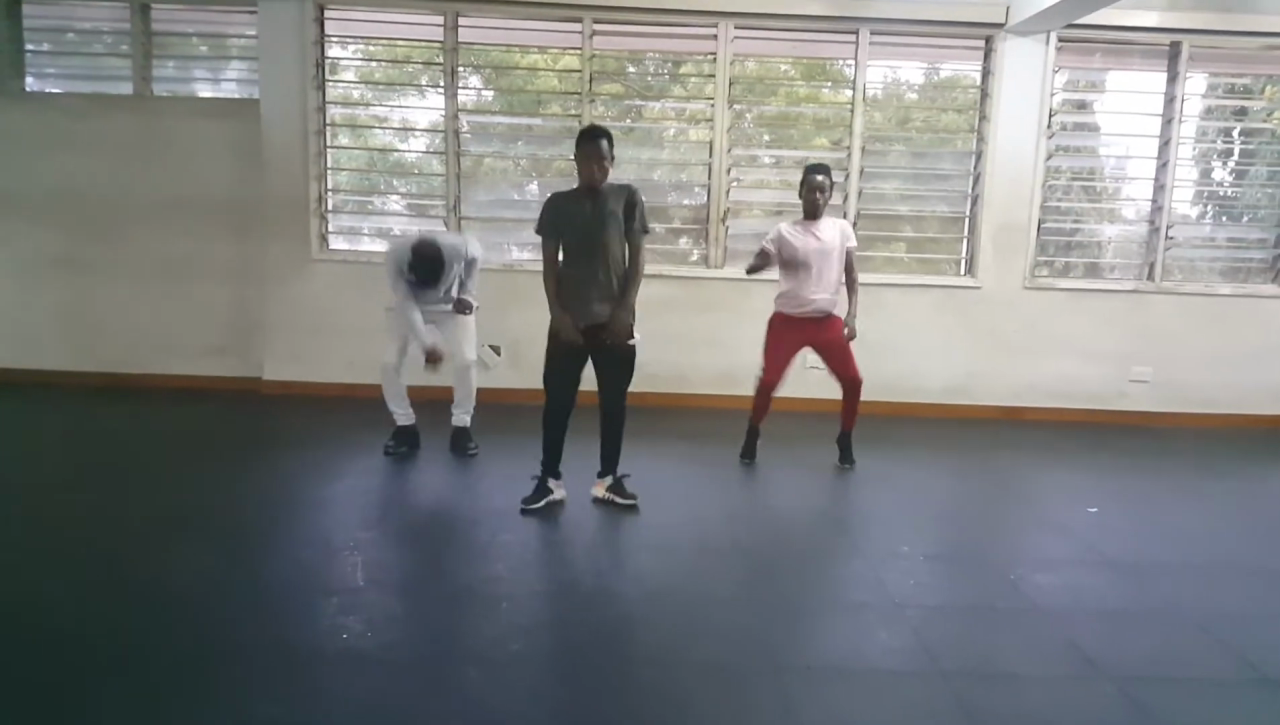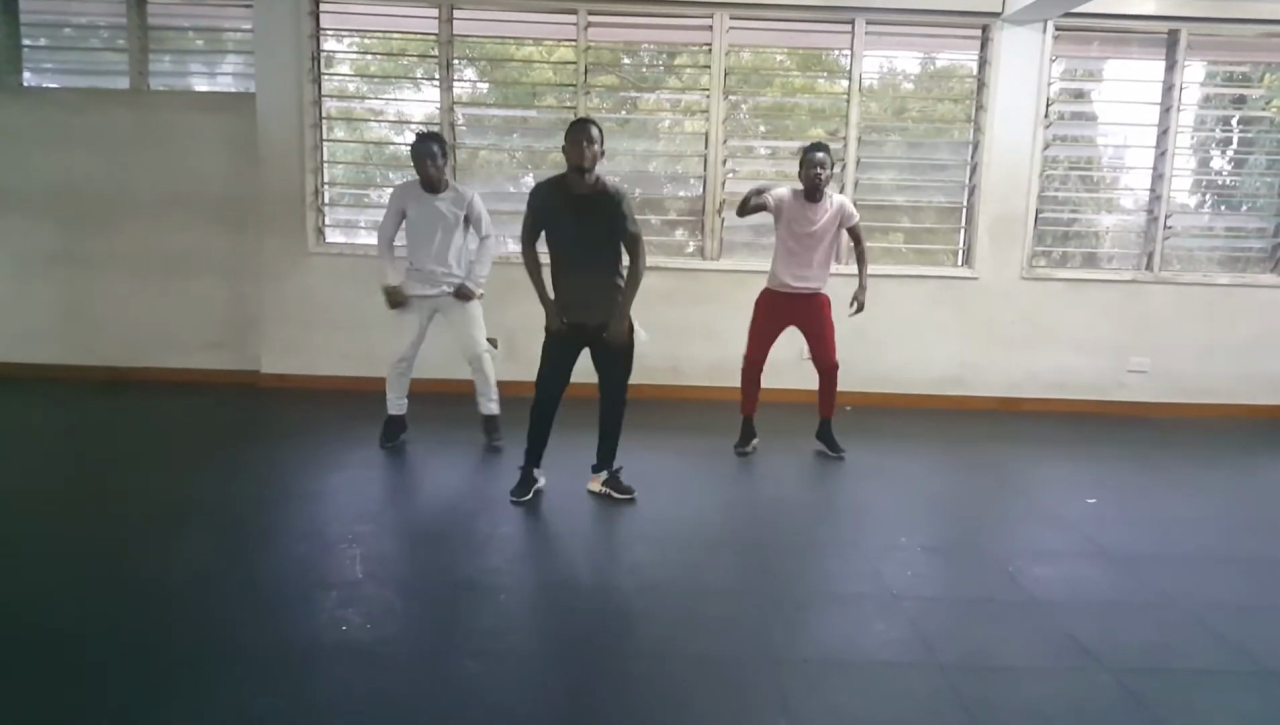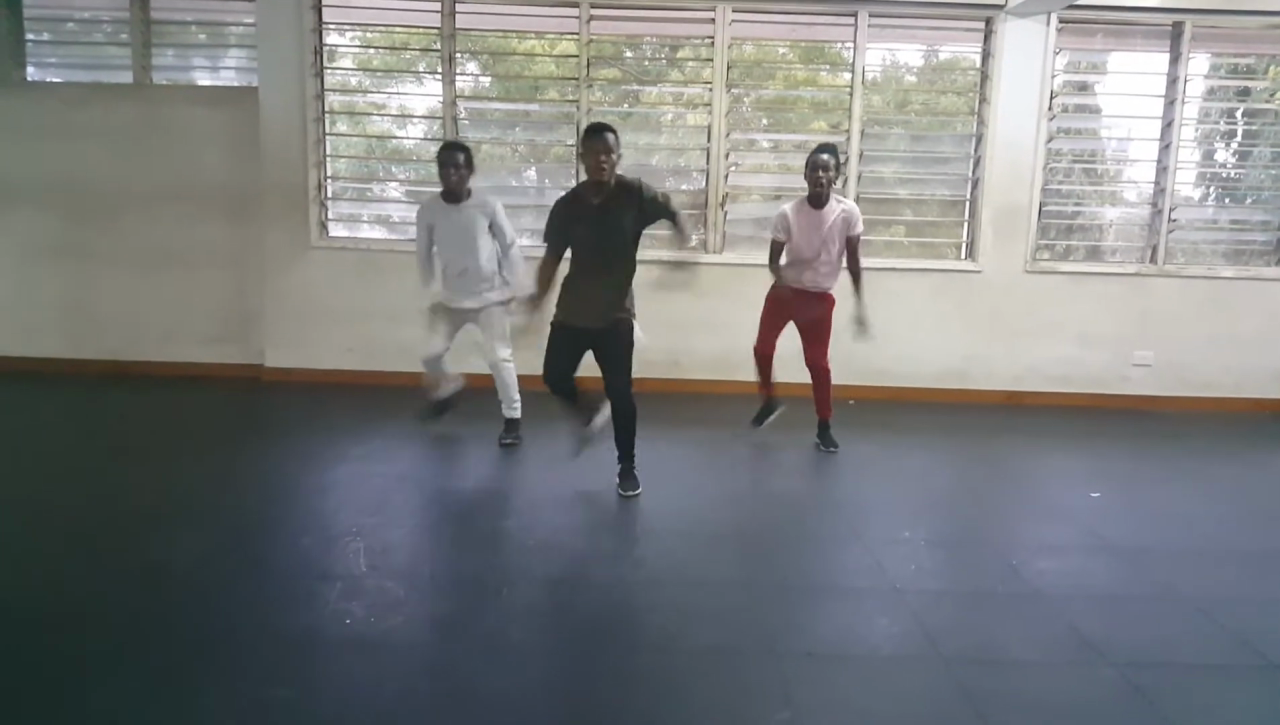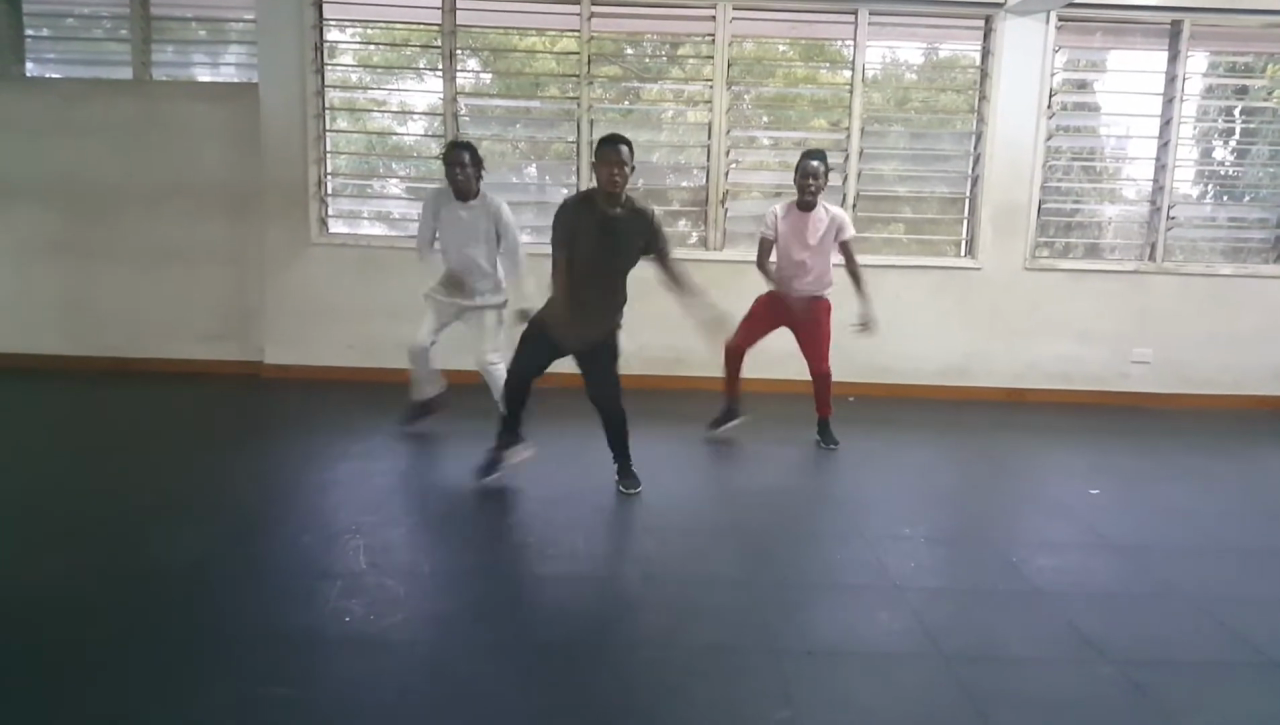
dt=0.3s
person 1, frame 1
left shoulder: (627, 197)
right shoulder: (558, 204)
left elbow: (637, 255)
right elbow: (550, 262)
left wrist: (627, 308)
right wrist: (557, 314)
left hip: (613, 317)
right hip: (570, 318)
left knee: (613, 399)
right knee: (558, 399)
left ankle: (608, 478)
right ankle: (550, 479)
person 1, frame 2
left shoulder: (613, 199)
right shoulder: (545, 194)
left elbow: (637, 255)
right elbow: (529, 247)
left wrist: (624, 310)
right wrist: (545, 301)
left hip: (612, 315)
right hip: (565, 315)
left knee: (614, 394)
right knee: (546, 393)
left ankle: (604, 472)
right ankle: (530, 471)
person 1, frame 3
left shoulder: (635, 193)
right shoulder: (568, 206)
left elbow: (675, 214)
right elbow: (552, 258)
left wrist: (684, 246)
right wrist: (534, 305)
left hip: (615, 314)
right hip: (571, 312)
left knee: (620, 392)
right knee: (555, 379)
left ankle: (627, 467)
right ankle: (591, 411)
person 1, frame 4
left shoulder: (643, 218)
right shoulder: (574, 209)
left elbow: (668, 268)
right elbow: (561, 263)
left wrist: (698, 301)
right wrist: (561, 309)
left hip: (601, 326)
right hip: (558, 318)
left knee: (606, 400)
right knee: (517, 381)
left ankle: (624, 465)
right ankle: (507, 444)
person 2, frame 1
left shoulder: (842, 228)
right shoulder: (784, 231)
left elbow: (851, 275)
right elbow: (752, 269)
left wrist: (852, 316)
right wrist: (780, 262)
left hip: (827, 320)
right hip: (787, 320)
left knee: (853, 380)
right knee: (769, 380)
left ankle: (845, 439)
right ankle: (752, 434)
person 2, frame 2
left shoulder: (841, 205)
right shoulder: (785, 197)
left elbow: (859, 244)
right elbow: (742, 211)
left wrist: (862, 287)
right wrist: (752, 195)
left hip: (814, 298)
right hip: (776, 295)
left knee: (829, 363)
right knee: (752, 360)
left ankle: (825, 432)
right ankle: (747, 430)
person 2, frame 3
left shoulder: (848, 211)
right shoulder: (788, 213)
left elbow: (853, 260)
right elbow: (773, 263)
left wrist: (860, 303)
right wrist: (789, 290)
left hip: (820, 296)
right hip: (787, 291)
left knee: (818, 364)
right knee: (763, 348)
left ankle: (824, 428)
right ankle: (769, 401)
person 2, frame 4
left shoulder: (837, 217)
right shoulder: (777, 213)
left elbow: (852, 263)
right elbow: (762, 260)
left wrist: (866, 305)
right wrist: (786, 289)
left hip: (815, 302)
right hip: (780, 297)
left knee: (820, 368)
right knee: (734, 347)
left ankle: (824, 425)
right ankle: (731, 409)
person 3, frame 1
left shoulder: (458, 247)
right shoulder: (396, 256)
left elbow: (475, 255)
right elbow: (407, 304)
left wrist: (467, 294)
right wrist: (427, 344)
left hip: (451, 307)
right hip: (412, 308)
left knee: (465, 358)
right knee: (391, 362)
left ankle: (461, 428)
right ankle: (405, 427)
person 3, frame 2
left shoulder: (466, 198)
right shoulder: (402, 195)
left elbow: (487, 238)
right elbow: (385, 240)
left wrist: (474, 281)
right wrist: (391, 282)
left hip: (459, 289)
right hip: (417, 289)
left knee: (476, 349)
right knee: (404, 354)
left ankle: (490, 417)
right ankle: (395, 418)
person 3, frame 3
left shoulder: (487, 206)
right shoulder: (428, 210)
left elbow: (510, 247)
right elbow: (425, 257)
left wrist: (511, 288)
right wrist: (436, 295)
left hip: (489, 297)
right hip: (451, 299)
left knee: (498, 357)
right knee: (431, 353)
left ankle: (512, 419)
right ankle: (446, 388)
person 3, frame 4
left shoulder: (495, 207)
right shoulder: (435, 201)
left elbow: (513, 255)
right elbow: (423, 245)
left wrist: (518, 299)
right wrist: (446, 274)
left hip: (487, 295)
right hip: (449, 292)
left knee: (487, 359)
right knee: (419, 344)
right ankle: (429, 394)
